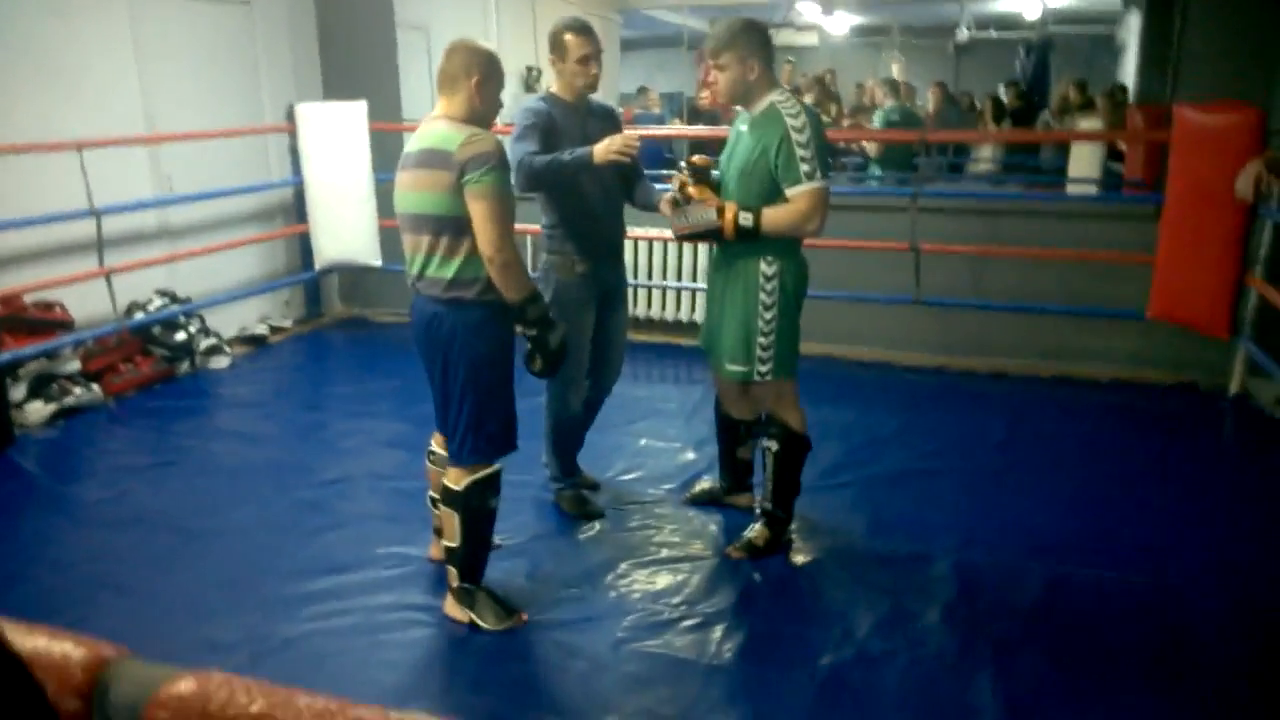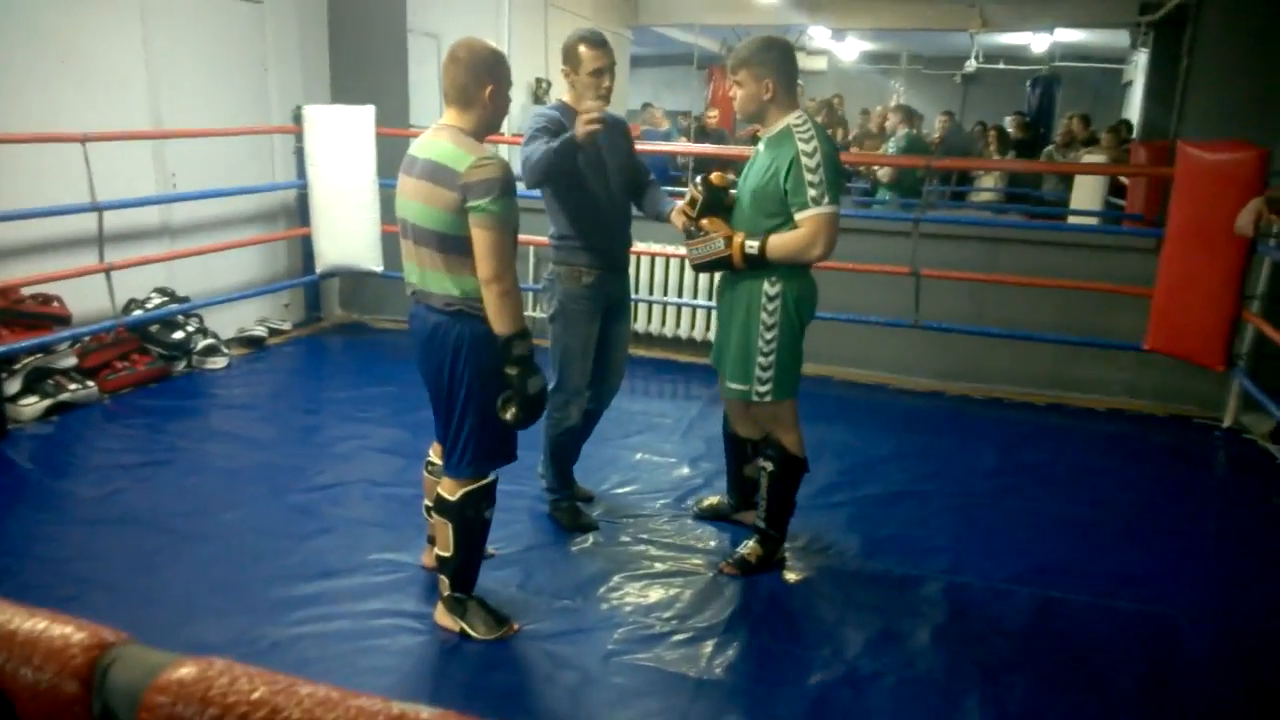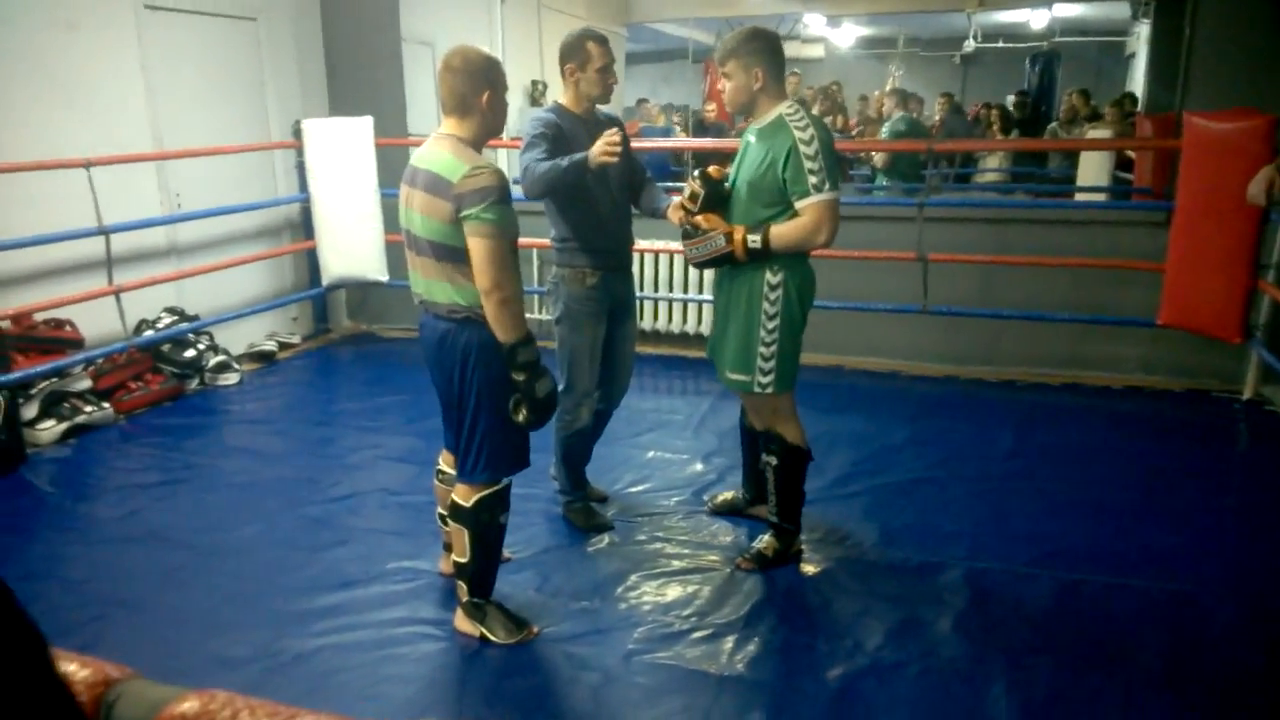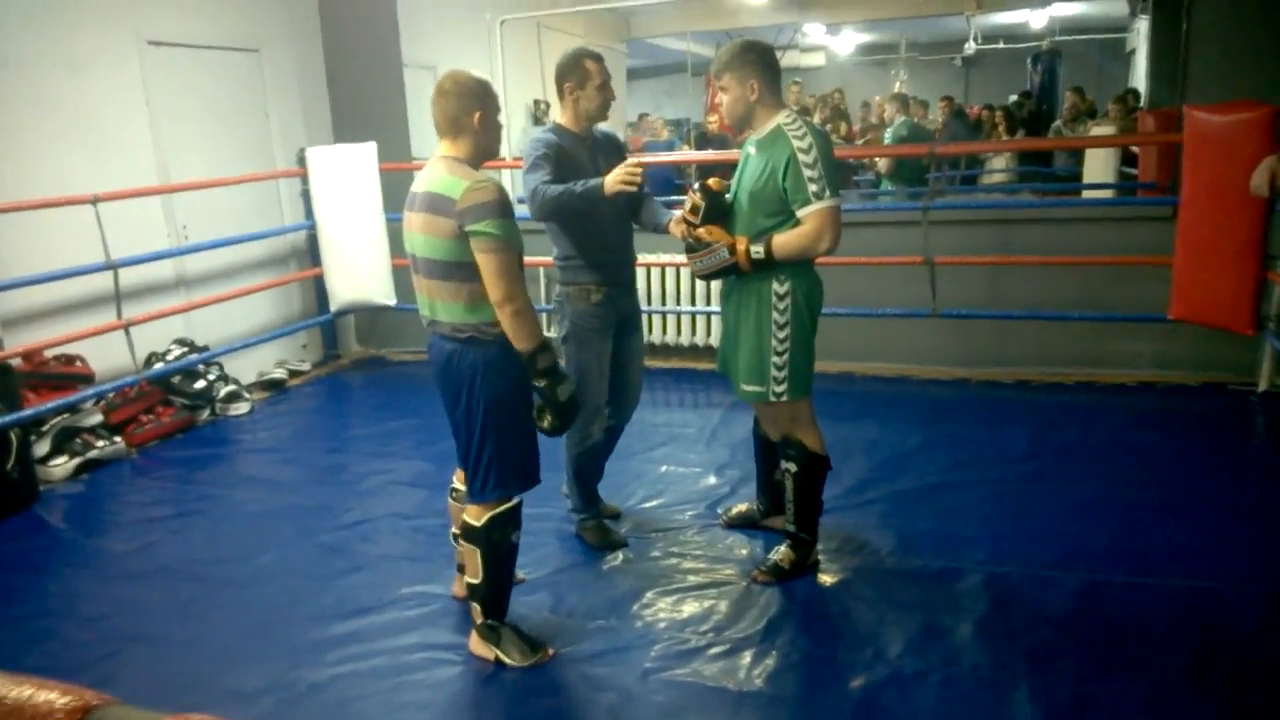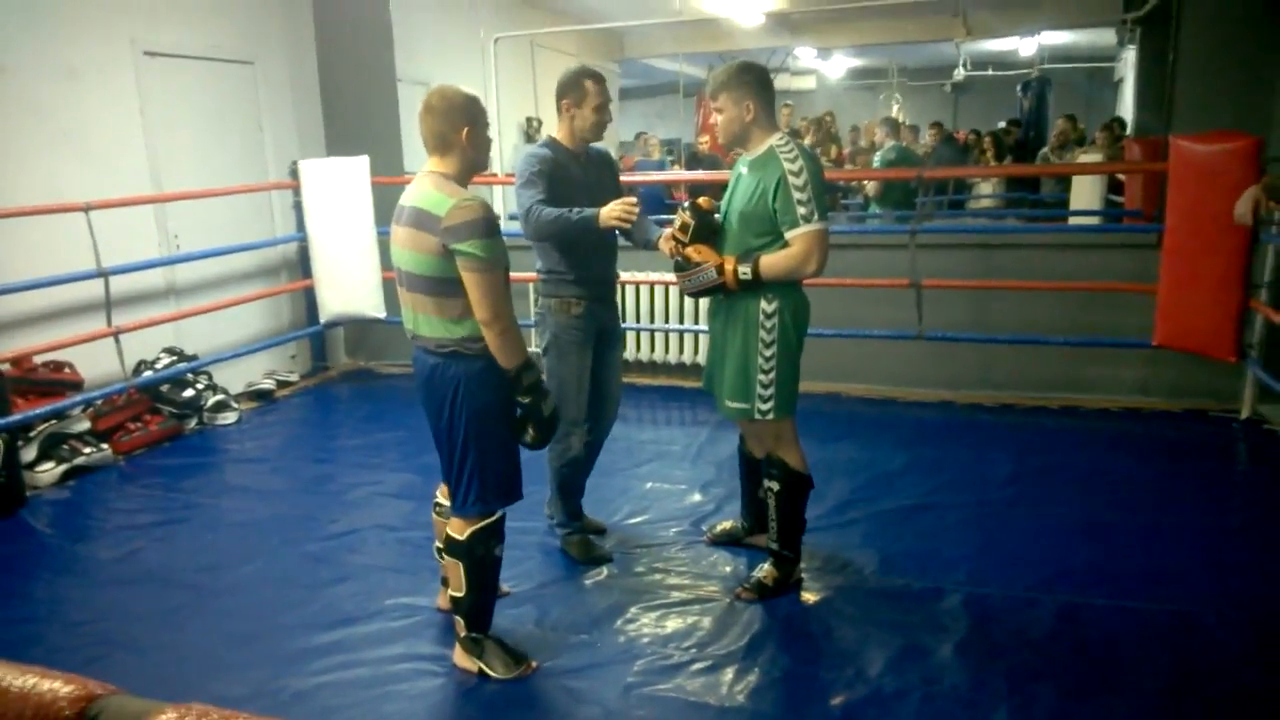
dt=0.5s
person 1, frame 1
left shoulder: (412, 149)
right shoulder: (477, 147)
right elbow: (497, 252)
right wrist: (537, 315)
left hip: (427, 307)
right hip: (469, 316)
left knee: (449, 431)
right knee: (478, 453)
left ankle: (443, 537)
right ankle: (464, 591)
person 1, frame 2
left shoulder: (417, 151)
right shoulder: (485, 168)
right elbow: (496, 280)
right wrist: (519, 359)
left hip: (426, 316)
right hip: (467, 329)
left knee: (447, 440)
right knee: (472, 463)
left ankle: (438, 544)
right ankle: (456, 600)
person 1, frame 3
left shoulder: (419, 161)
right shoulder: (479, 177)
right elbow: (495, 288)
right wrist: (529, 364)
left hip: (435, 325)
right hip: (474, 336)
left knee: (458, 448)
right knee: (485, 470)
left ankle: (455, 550)
right ankle: (474, 605)
person 1, frame 4
left shoulder: (421, 185)
right shoulder: (479, 191)
right elbow: (507, 299)
right wrist: (547, 371)
left hip: (444, 345)
right hip: (484, 353)
left knee: (472, 467)
right knee: (496, 488)
left ankle: (469, 573)
right ankle: (489, 627)
person 1, frame 5
left shoulder: (409, 199)
right shoulder: (466, 211)
right elbow: (493, 319)
right wrist: (529, 386)
left hip: (429, 359)
right hip: (468, 369)
left knee: (455, 481)
right knee: (480, 501)
left ankle: (454, 585)
right ankle: (472, 641)
person 2, frame 1
left shoulder: (791, 122)
right shoulder: (747, 117)
left elbow: (810, 215)
left wrist: (729, 220)
right wrist: (705, 191)
left hip: (767, 274)
right hip: (732, 267)
left knee: (774, 396)
right knee: (730, 381)
left ankle: (776, 522)
right ankle: (734, 482)
person 2, frame 2
left shoulder: (806, 145)
right shoulder: (771, 140)
left elbow: (817, 241)
left wrist: (737, 246)
right wrist: (719, 210)
left hip: (773, 295)
right hip: (744, 289)
left knee: (774, 415)
right knee: (738, 403)
left ankle: (771, 540)
right ankle: (742, 499)
person 2, frame 3
left shoulder: (799, 134)
right shoulder: (756, 132)
left elbow: (820, 227)
left wrist: (738, 240)
right wrist: (710, 203)
left hip: (772, 285)
right hip: (740, 280)
left knee: (775, 406)
right knee: (751, 396)
left ankle: (786, 533)
right ankle: (755, 493)
person 2, frame 4
left shoulder: (798, 141)
right shoulder: (755, 143)
left elbow: (822, 234)
left wrist: (742, 250)
right wrist: (710, 215)
left hip: (779, 294)
right hip: (747, 290)
left knee: (790, 415)
right knee: (764, 406)
left ankle: (803, 543)
right ankle: (770, 505)
person 2, frame 5
left shoulder: (790, 164)
right shoulder: (747, 163)
left elbow: (810, 256)
left wrist: (730, 269)
right wrist: (699, 237)
left hip: (766, 314)
right hip: (735, 310)
left knee: (775, 433)
right knee: (749, 423)
left ankle: (786, 560)
right ankle: (754, 522)
person 3, frame 1
left shoulder: (606, 115)
right shoulder: (537, 115)
left elbow: (630, 180)
right elbow: (525, 172)
left wrist: (660, 200)
right wrist: (591, 156)
left hip: (611, 262)
right hip: (568, 267)
left knee: (606, 371)
right knee: (570, 378)
left ankle: (565, 458)
right ankle: (564, 480)
person 3, frame 2
left shoulder: (616, 126)
right shoulder: (549, 122)
left elbow: (641, 186)
right elbow: (533, 170)
left wrist: (670, 210)
right wrist: (576, 137)
left hip: (615, 275)
right hip: (574, 278)
left knee: (606, 385)
right knee: (570, 390)
left ankle: (558, 468)
right ankle: (559, 493)
person 3, frame 3
left shoulder: (611, 125)
right shoulder: (546, 125)
left elbow: (638, 184)
right elbow: (532, 180)
left wrist: (667, 206)
right wrist: (587, 160)
left hip: (619, 274)
right hip: (578, 278)
left knee: (615, 385)
right knee: (579, 391)
left ankle: (570, 468)
right ankle: (572, 494)
person 3, frame 4
left shoulder: (610, 142)
right shoulder: (546, 146)
left elbow: (637, 200)
right elbow: (539, 202)
left wrist: (668, 220)
right wrist: (601, 186)
left hip: (623, 289)
right hip: (583, 296)
left knee: (625, 399)
right knee: (589, 407)
left ankle: (582, 486)
right ankle: (586, 512)
person 3, frame 5
left shoulder: (602, 160)
right shoulder: (539, 161)
left elbow: (629, 215)
right elbow: (533, 220)
left wrist: (657, 238)
right wrist: (597, 217)
left hip: (603, 303)
right hip: (564, 308)
left knee: (603, 415)
right knee: (570, 421)
left ankle: (564, 504)
right ankle: (569, 526)
